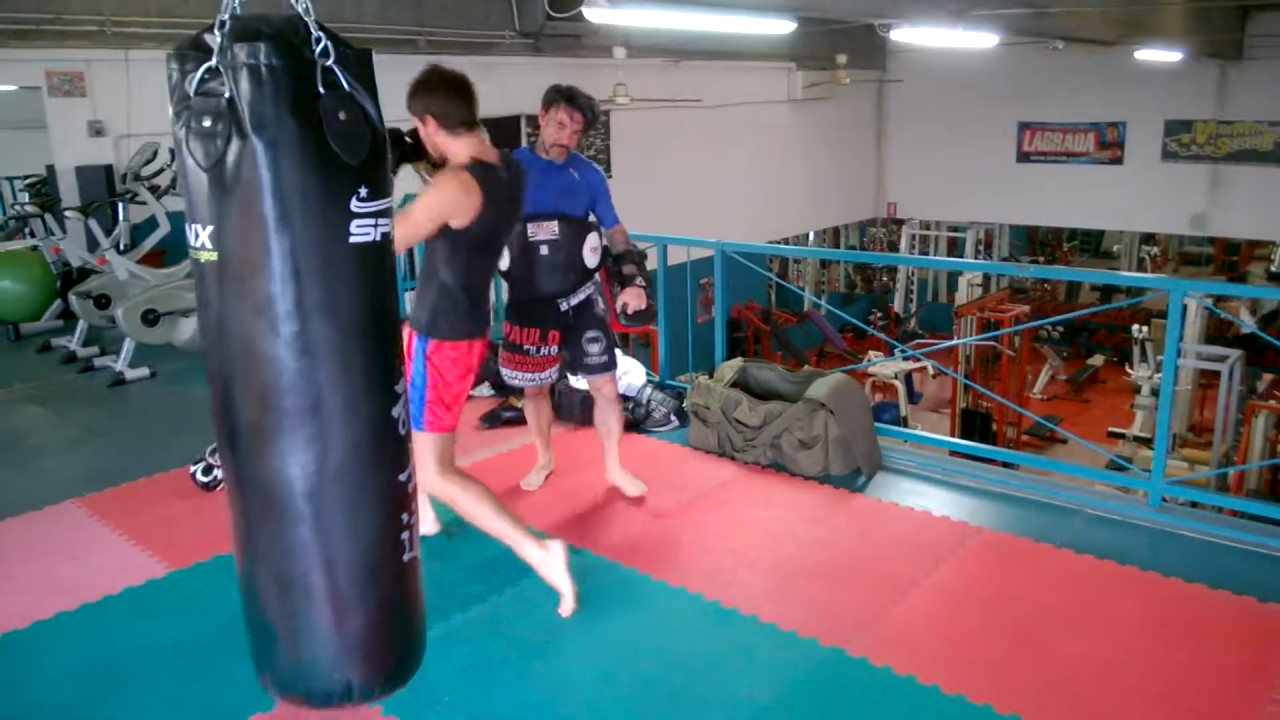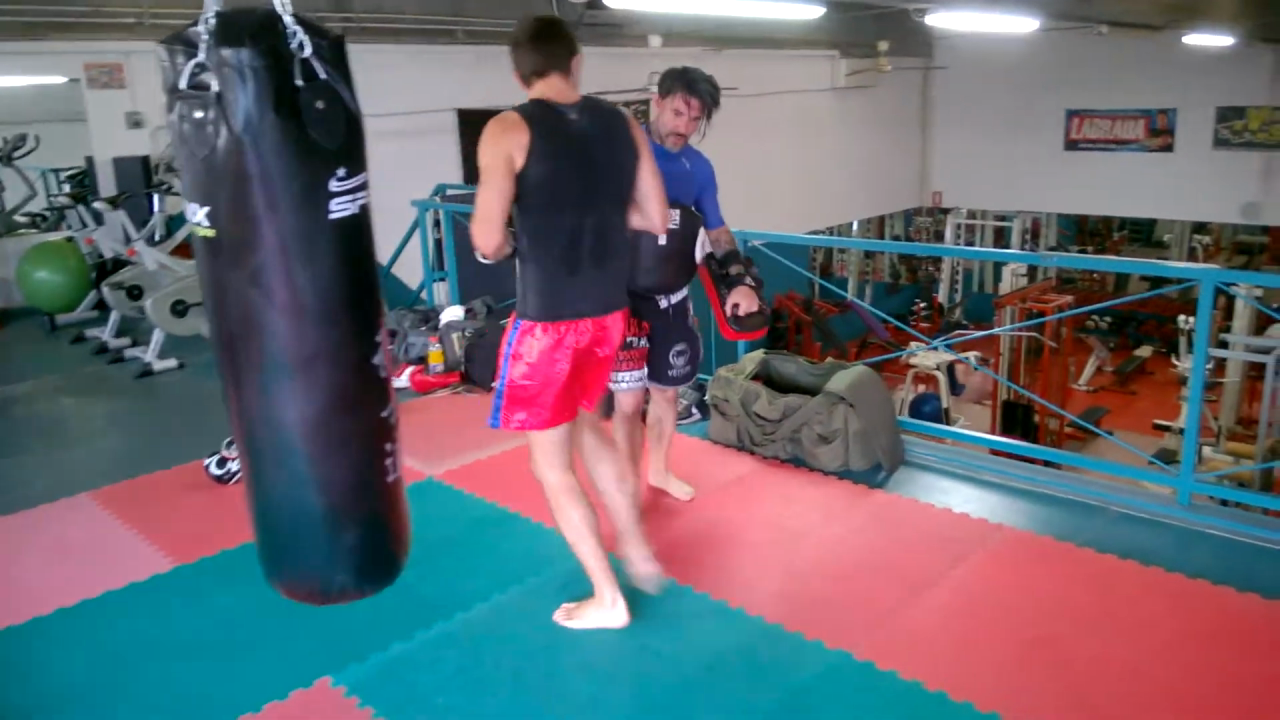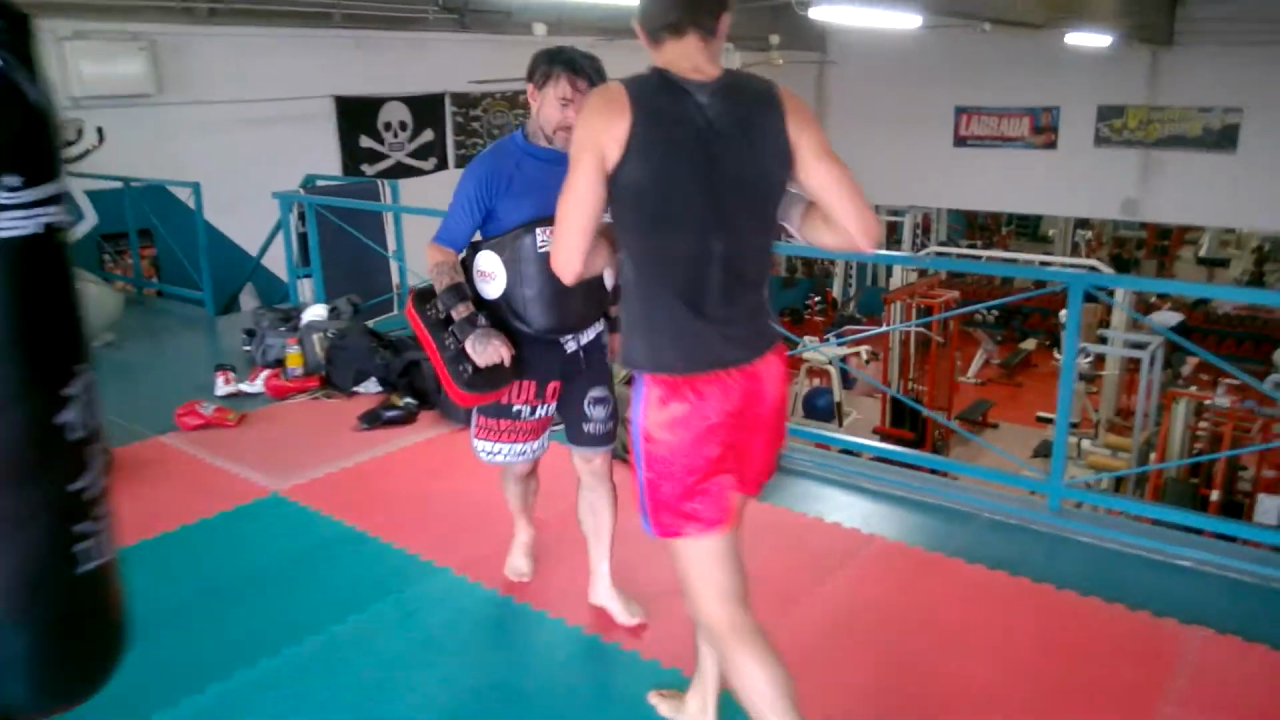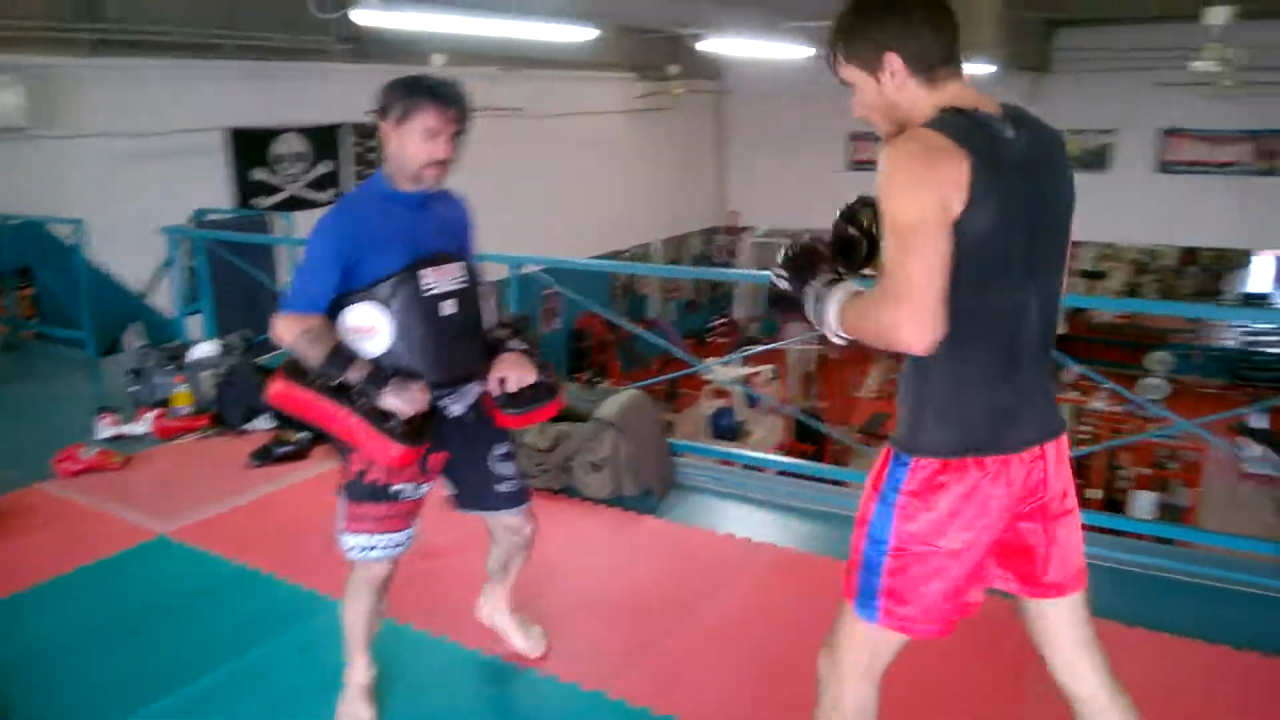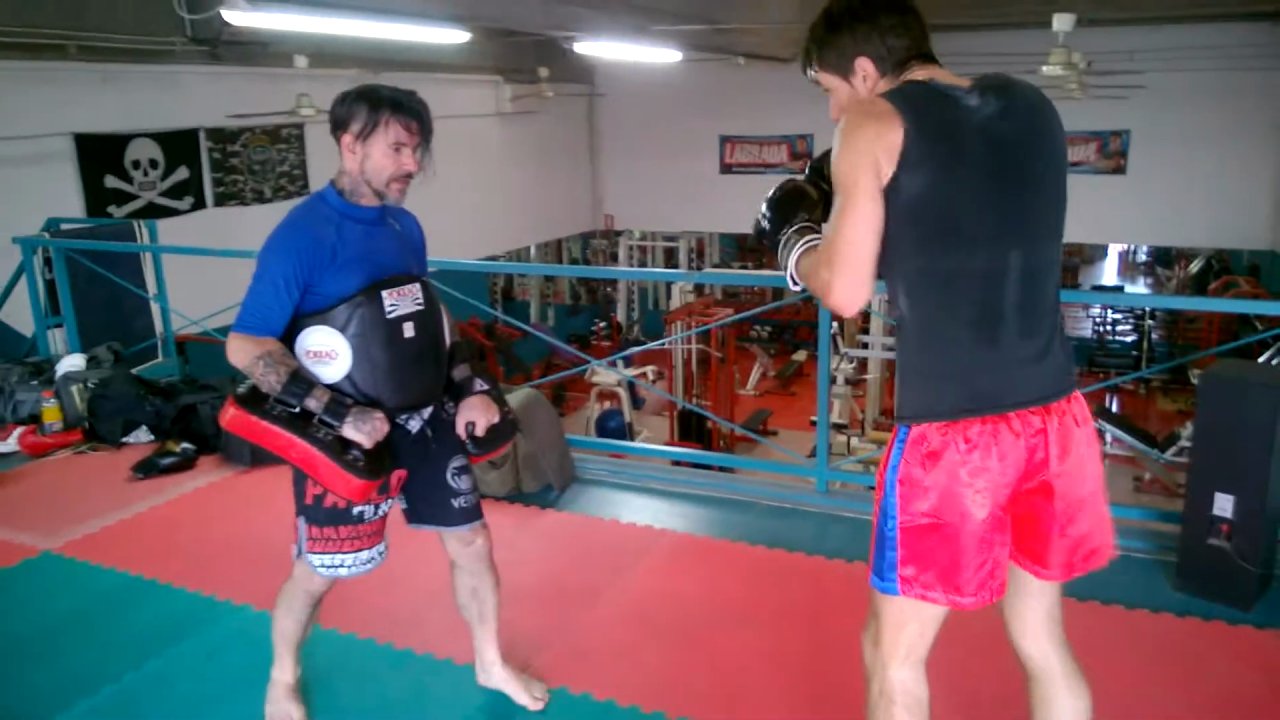
dt=0.7s
person 1, frame 1
left shoulder: (454, 186)
right shoulder: (508, 169)
left hip: (441, 338)
right hip: (470, 328)
left knee: (437, 470)
right knee: (408, 418)
left ankle: (537, 552)
right ankle: (420, 512)
person 1, frame 2
left shoulder: (508, 131)
right shoulder: (623, 124)
left elbow: (487, 243)
right elbow: (655, 221)
left wrist: (506, 238)
left hip: (545, 322)
right hip: (609, 315)
left knee: (553, 466)
right knee: (587, 430)
left ankle: (607, 599)
right ankle: (636, 547)
person 1, frame 3
left shoulder: (611, 111)
right shoulder: (779, 109)
left elbow: (570, 263)
right elbow: (864, 233)
left hip: (676, 387)
right hip: (758, 370)
left knee: (715, 601)
right knee: (716, 551)
person 1, frame 4
left shoulder: (918, 156)
right shoulder: (1043, 143)
left elbow: (914, 327)
left wrist: (822, 297)
left hip: (944, 464)
right hip: (1037, 449)
person 1, frame 5
left shoulder: (873, 125)
right shoulder: (1031, 108)
left elbow: (844, 293)
left wrist: (795, 236)
left hip: (949, 431)
right hip: (1052, 414)
left knee: (894, 655)
right knee: (1042, 641)
person 2, frame 1
left shoulder: (590, 176)
left elbow: (614, 231)
left wrist: (633, 280)
left hip: (581, 297)
right hip: (529, 301)
left knee: (605, 385)
right knee: (535, 387)
left ankle: (615, 469)
right ankle: (544, 459)
person 2, frame 2
left shoulder: (698, 167)
left elbow: (717, 231)
left wrist: (741, 281)
left hip: (672, 297)
right hip: (624, 296)
left knee: (666, 393)
right knee: (629, 401)
left ankle: (659, 470)
right ankle: (630, 483)
person 2, frame 3
right shoulder: (492, 168)
right elbow: (441, 254)
left wrist: (615, 319)
right wrist: (471, 327)
left hip: (584, 339)
right hip: (518, 344)
left knee: (595, 464)
right knee: (517, 464)
left ankle: (602, 583)
right ankle: (524, 534)
person 2, frame 4
left shoulder: (451, 211)
right shoulder: (347, 222)
right elbow: (290, 324)
left wrist: (507, 350)
right wrist: (373, 386)
left hip: (463, 400)
right hip: (391, 417)
left knee: (517, 523)
right knee: (376, 564)
left ankle: (495, 605)
person 2, frame 5
left shoulder: (407, 227)
right shoulder: (301, 236)
right elbow: (244, 345)
left wrist: (468, 388)
right wrist: (335, 413)
left hip: (421, 416)
right hip: (346, 434)
left knee: (472, 542)
right knee: (318, 571)
left ankle: (490, 663)
